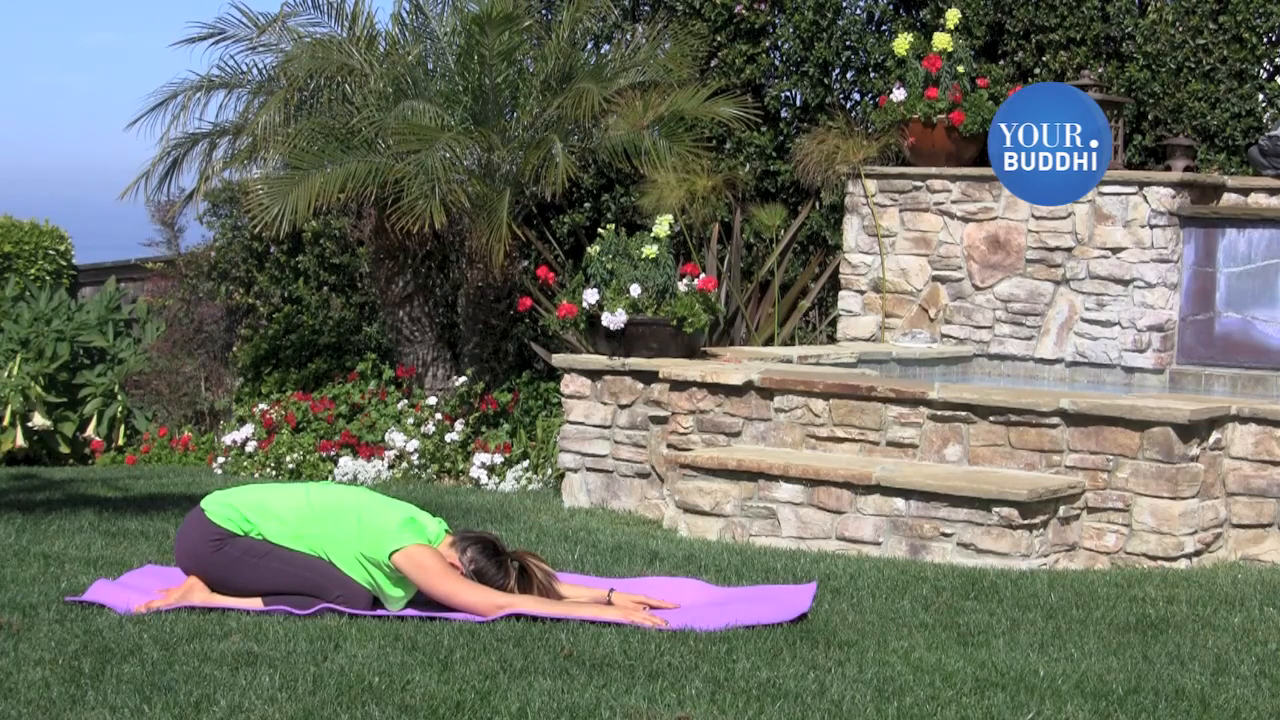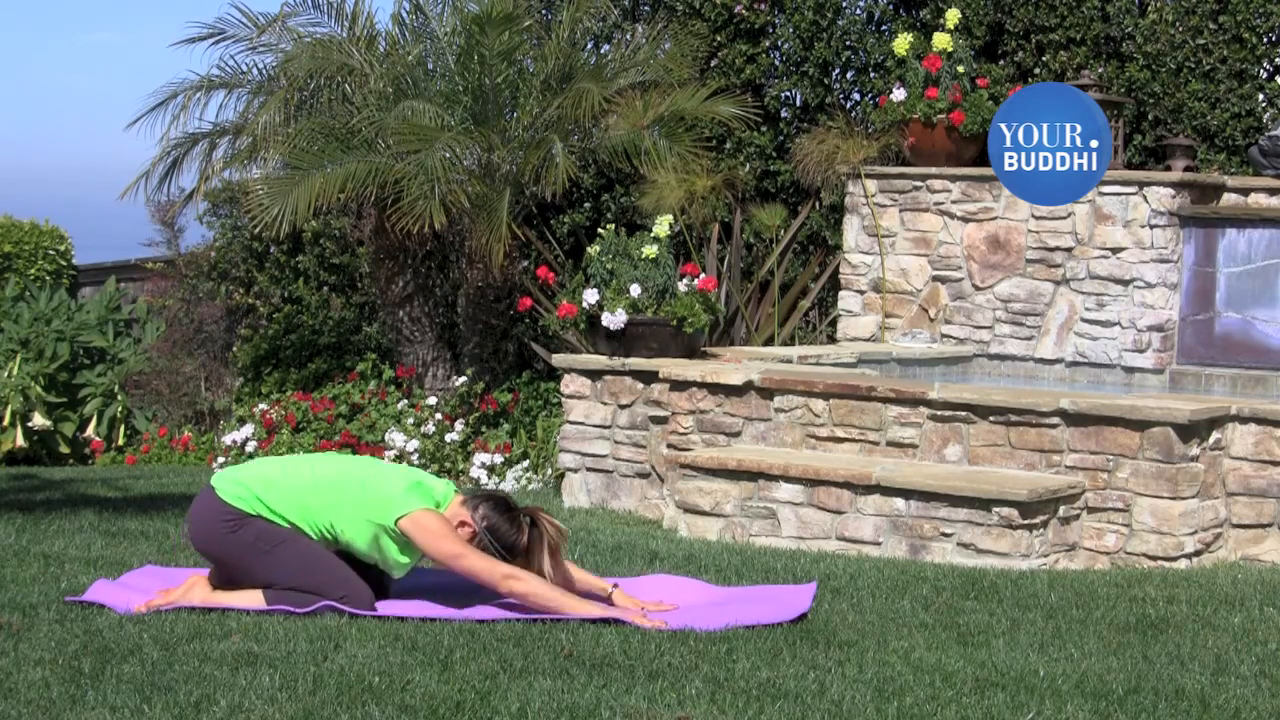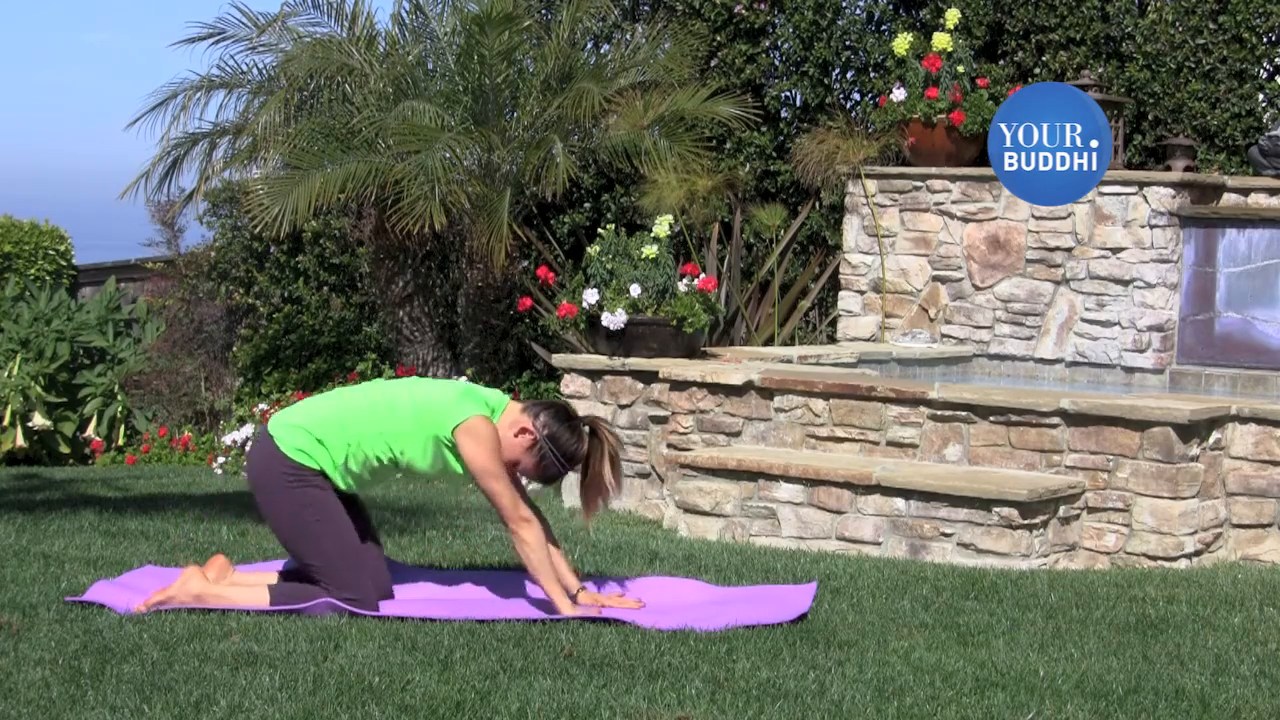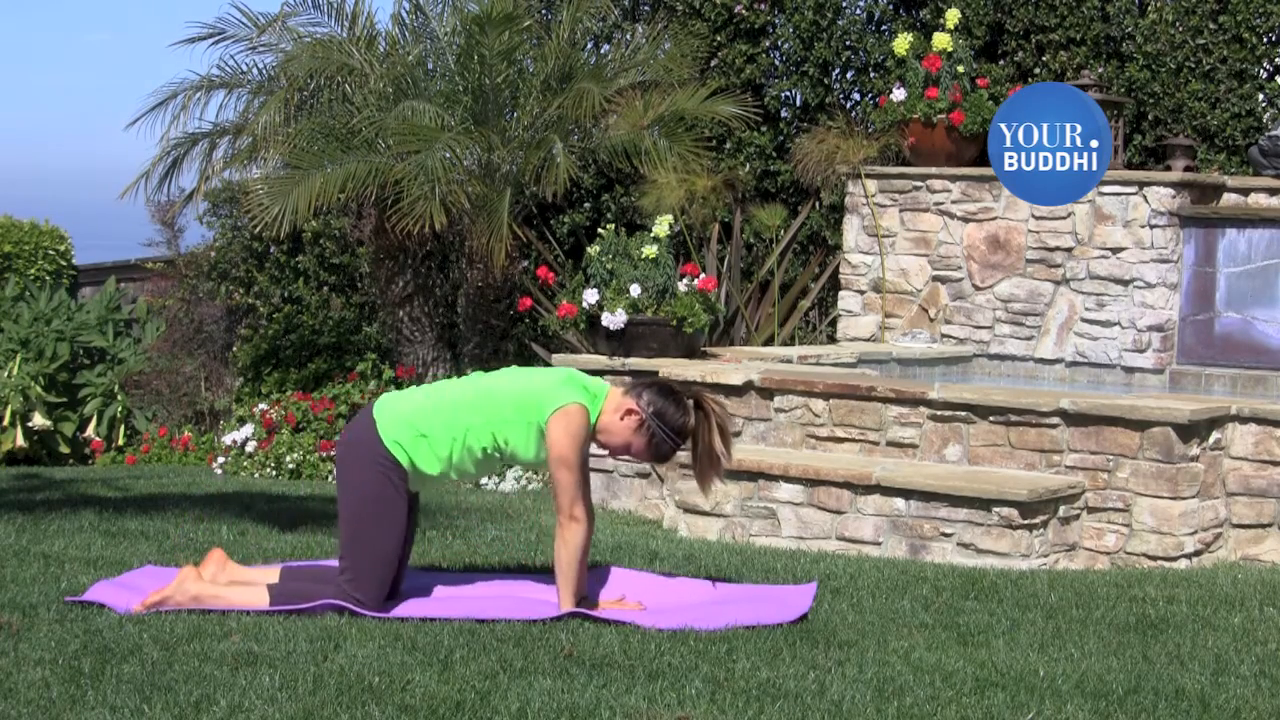
dt=0.7s
person 1, frame 1
left shoulder: (438, 537)
right shoulder: (413, 551)
left elbow: (531, 580)
right elbow: (500, 604)
left wrist: (611, 594)
right wrist: (605, 612)
left hip: (229, 517)
right hip: (211, 536)
left knee: (354, 589)
right knee: (349, 599)
left ankle: (215, 587)
right ankle: (205, 598)
person 1, frame 2
left shoulder: (448, 501)
right shoulder: (420, 518)
left elbow: (535, 560)
right elbow: (508, 580)
left wrist: (612, 591)
right wrist: (602, 611)
left hip: (244, 500)
right hip: (223, 515)
left knee: (372, 586)
right knee: (351, 601)
left ankle: (232, 578)
right ankle: (209, 598)
person 1, frame 3
left shoulder: (499, 415)
right shoulder: (477, 426)
left elbow: (530, 516)
right elbow: (519, 523)
left wrist: (575, 591)
right wrist: (564, 606)
left hip: (308, 455)
right hip: (287, 460)
left knee: (375, 586)
right knee: (355, 600)
left ankle: (228, 576)
right ankle: (203, 593)
person 1, frame 4
left shoulder: (581, 401)
right shoulder: (573, 412)
left elbow: (580, 511)
right elbow: (571, 519)
left wrist: (579, 594)
right wrist: (567, 608)
left hip: (390, 445)
right hip: (381, 450)
left knee: (376, 585)
right knee: (361, 598)
left ankle: (231, 572)
right ankle: (199, 593)
